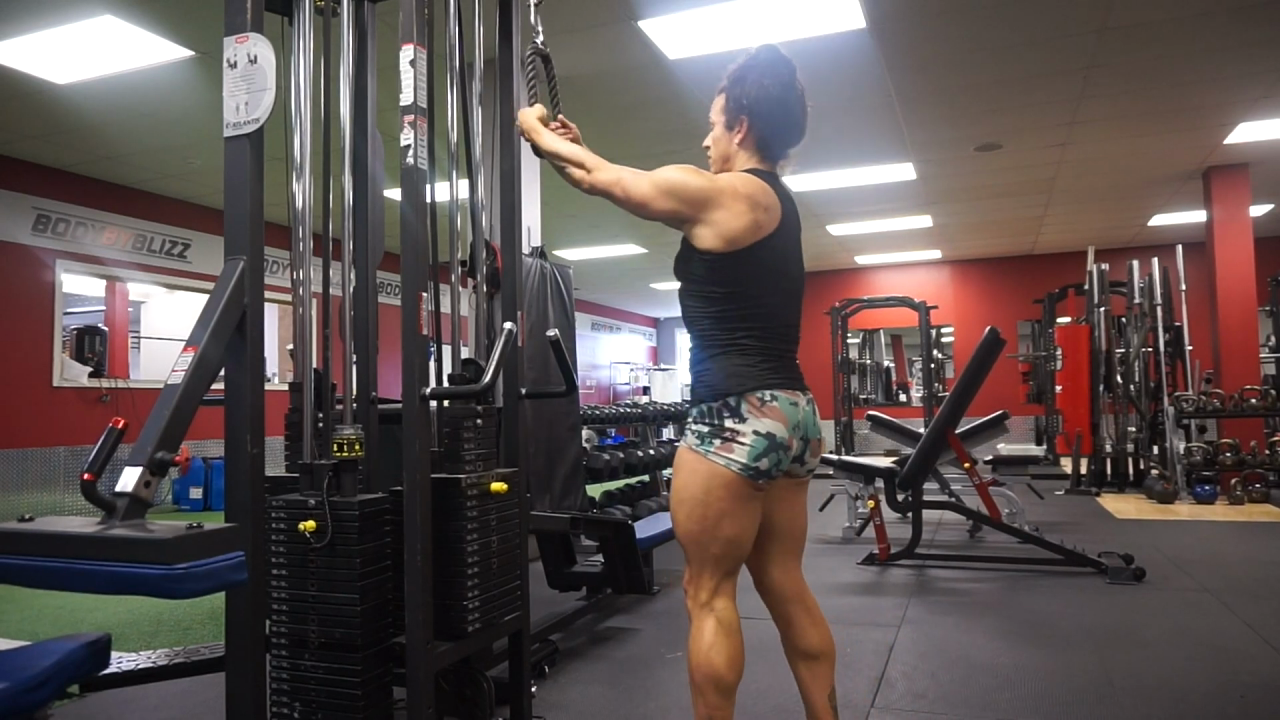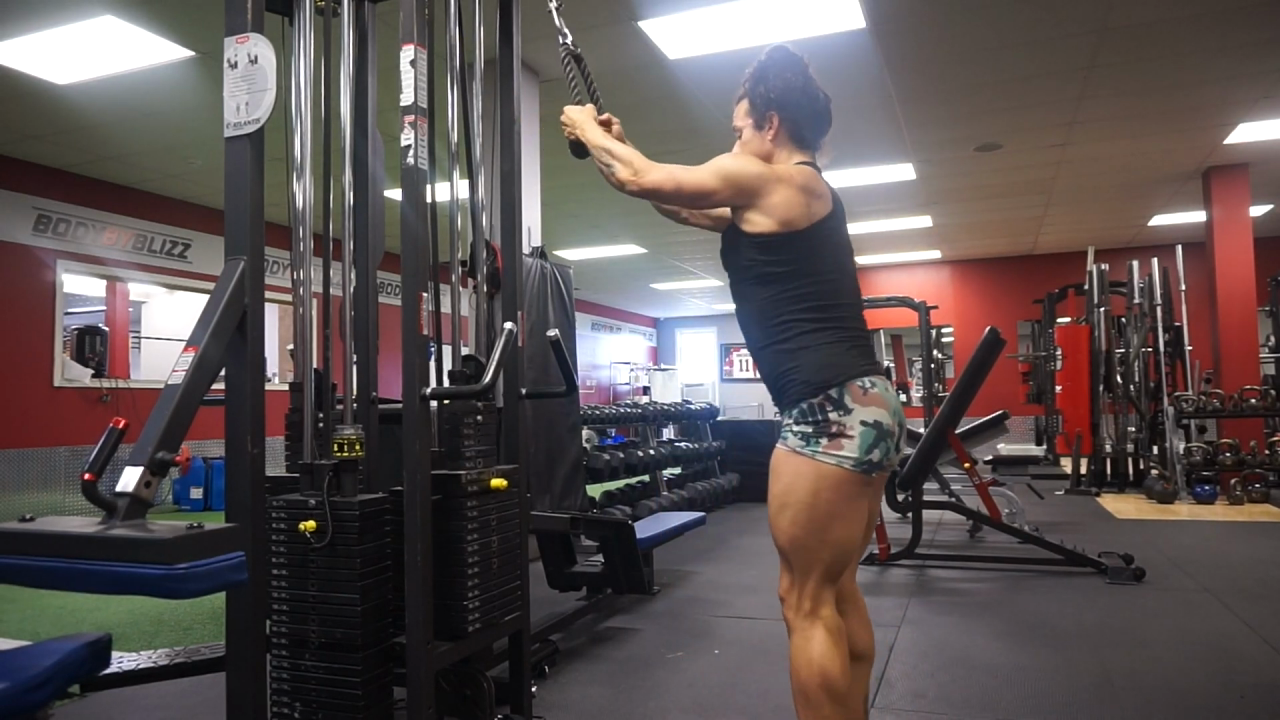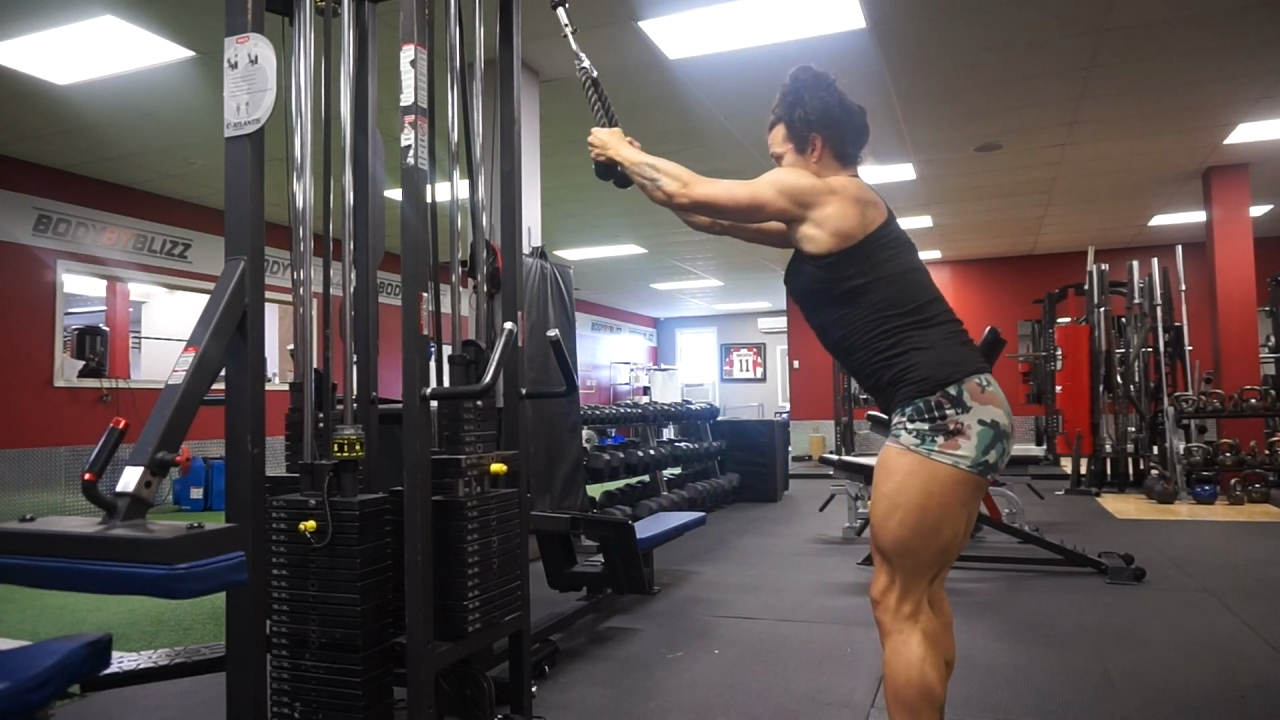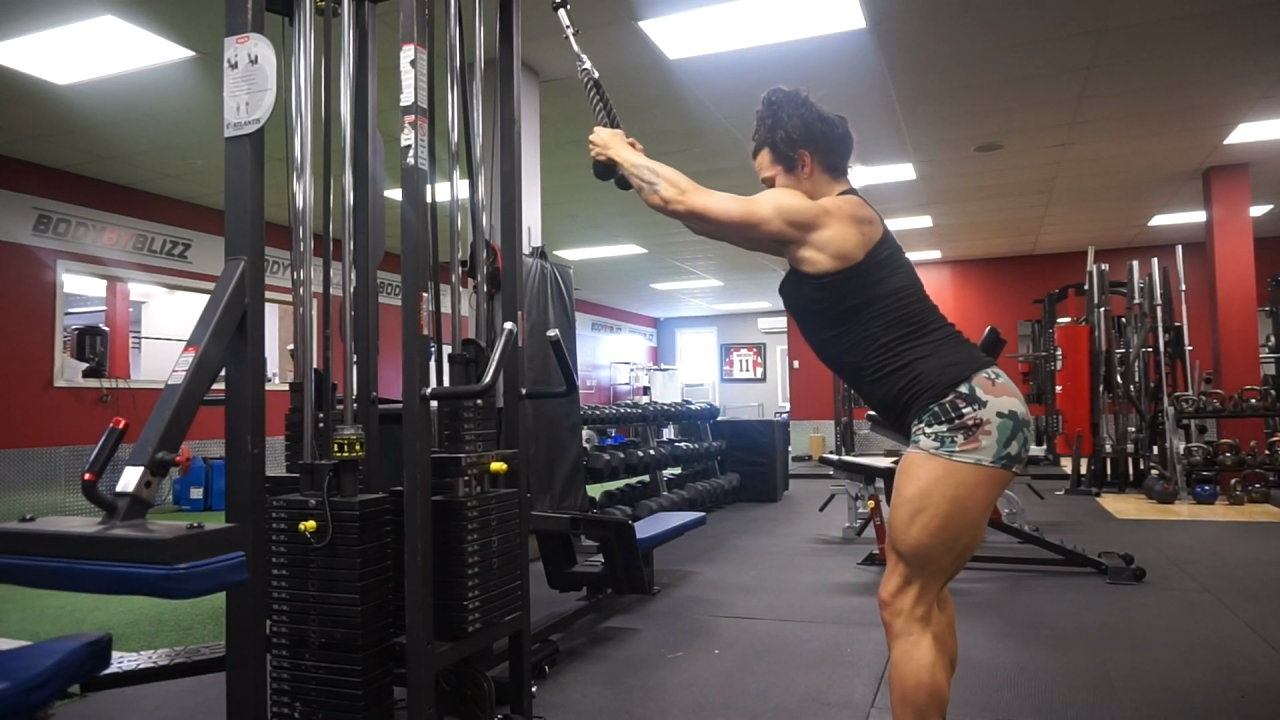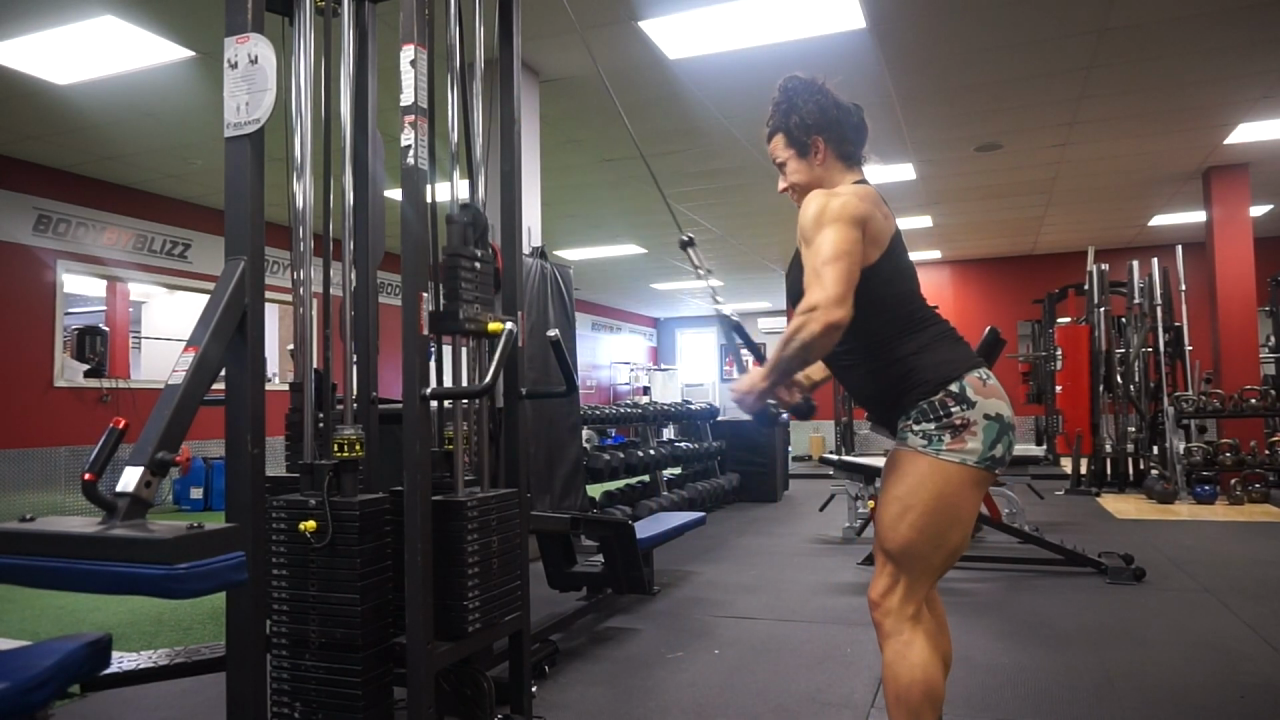
dt=1s
person 1, frame 1
left shoulder: (721, 194)
right shoulder: (771, 202)
left elbow: (597, 177)
right elbow: (634, 181)
left wrist: (538, 131)
right wrist: (577, 141)
left hip: (737, 417)
right hip: (788, 412)
left knee: (708, 595)
right knee: (784, 588)
person 1, frame 2
left shoulder: (769, 180)
right shoulder: (800, 195)
left elbow: (640, 179)
right elbow: (686, 208)
left wrist: (587, 131)
right wrist: (615, 142)
left hip: (829, 410)
right hip: (857, 406)
left knee: (805, 601)
right knee: (834, 592)
person 1, frame 3
left shoulder: (823, 194)
right shoulder: (831, 215)
left elbow: (691, 194)
right elbow: (716, 217)
left wrist: (620, 151)
right wrist: (640, 170)
left hip: (941, 411)
right hip: (955, 408)
left knee: (896, 602)
right knee: (918, 596)
person 1, frame 4
left shoulder: (818, 216)
right shoulder: (833, 225)
left elbow: (687, 202)
right elbow: (715, 219)
left wrist: (619, 152)
right wrist: (639, 168)
left hip: (961, 412)
right hip: (970, 408)
left knee: (905, 602)
right knee: (923, 595)
person 1, frame 5
left shoulder: (834, 203)
right shoulder: (860, 208)
left elbow: (825, 314)
left wrist: (766, 378)
right wrist: (801, 378)
left hip: (945, 410)
right hip: (949, 407)
left knee: (894, 601)
right knee: (912, 595)
